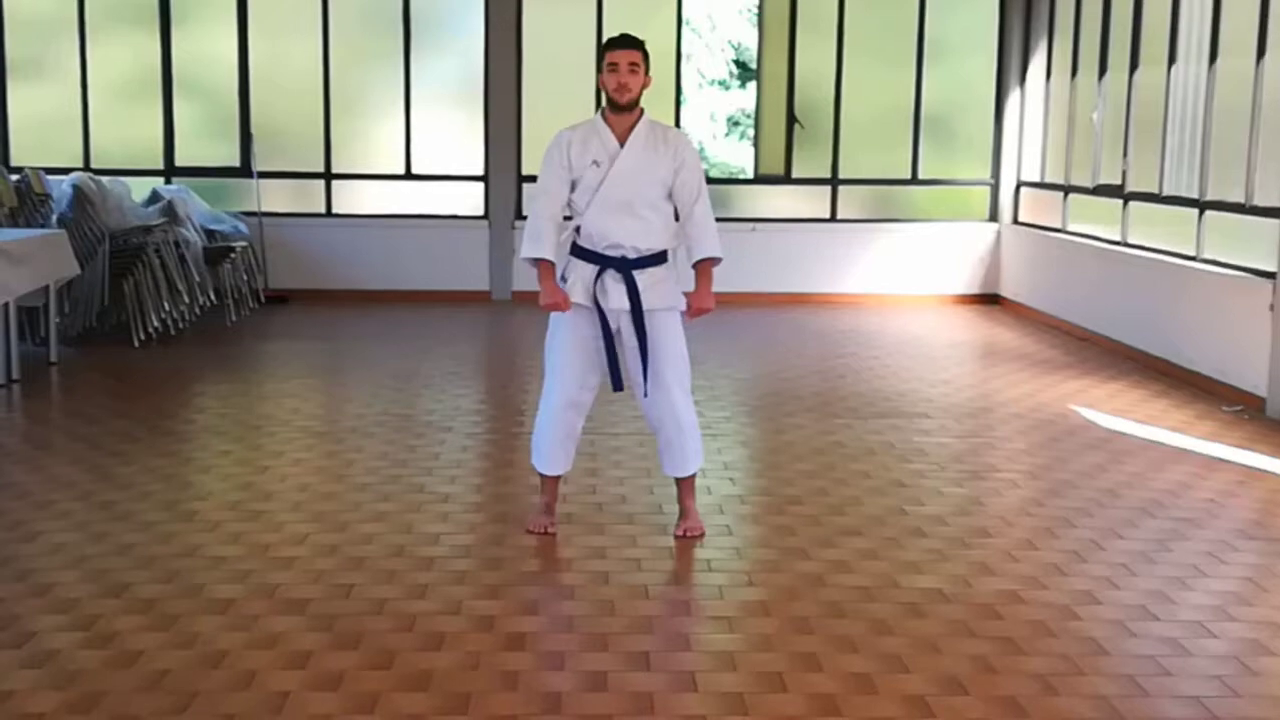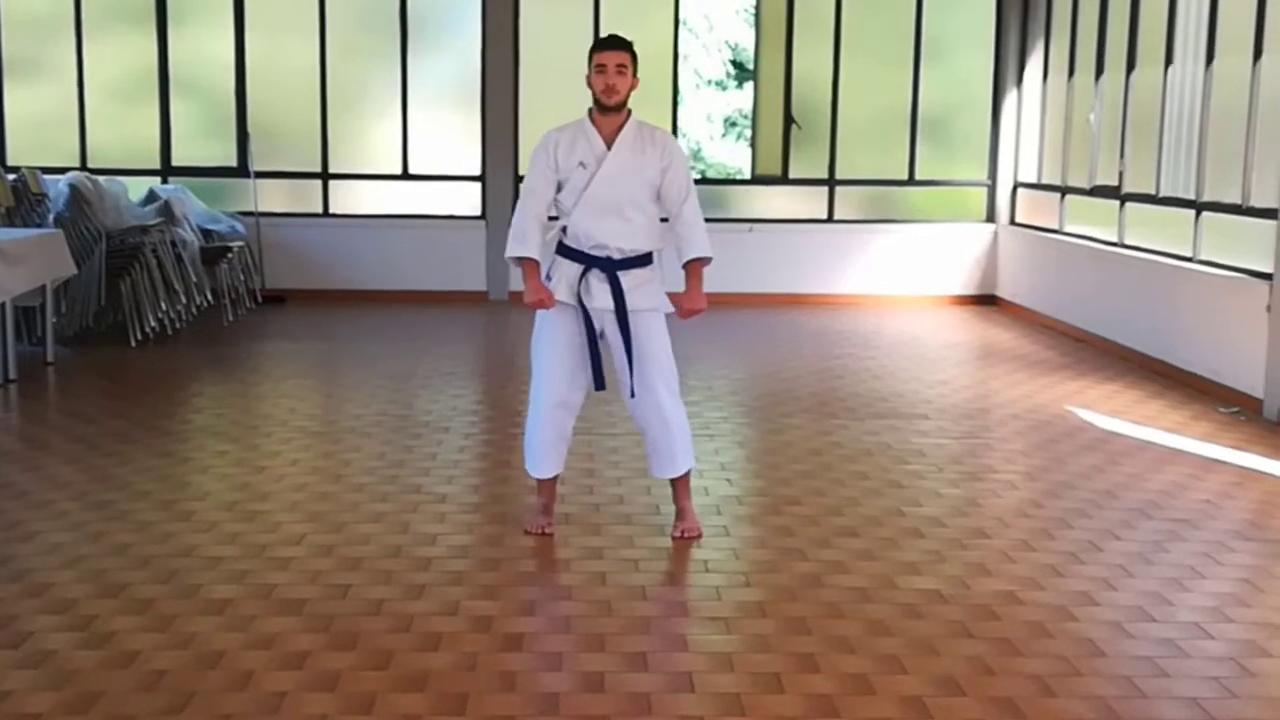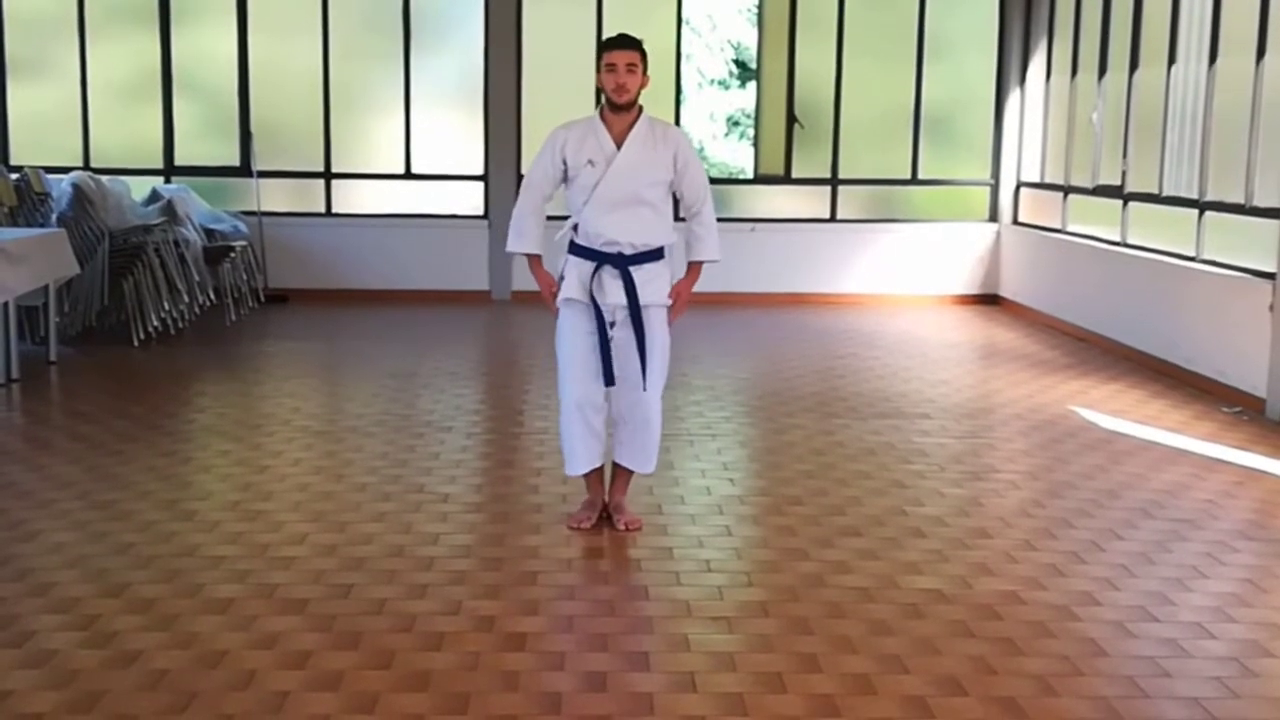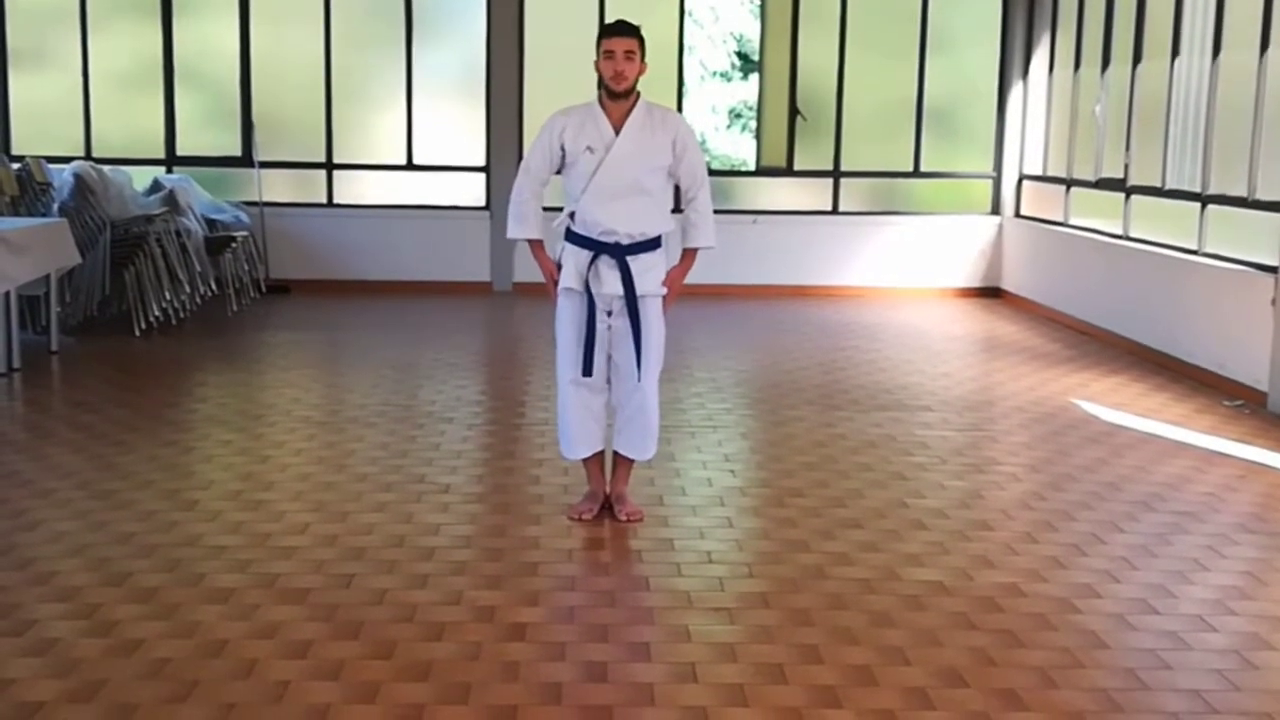
dt=1s
person 1, frame 1
left shoulder: (674, 145)
right shoulder: (570, 143)
left elbow: (696, 214)
right elbow: (545, 214)
left wrist: (703, 283)
right wrist: (547, 280)
left hip: (651, 283)
right hip: (584, 280)
left knee: (669, 395)
right knee: (563, 394)
left ankle: (687, 503)
right ankle: (548, 500)
person 1, frame 2
left shoulder: (660, 146)
right shoulder: (557, 143)
left elbow: (685, 214)
right elbow: (531, 212)
left wrist: (694, 284)
right wrist: (531, 278)
left hip: (635, 282)
right hip: (569, 280)
left knee: (657, 396)
right knee: (552, 395)
left ankle: (684, 504)
right ankle: (545, 500)
person 1, frame 3
left shoulder: (672, 142)
right shoulder: (567, 139)
left elbow: (700, 210)
right elbow: (530, 203)
left wrist: (690, 279)
right wrist: (538, 272)
left hip: (646, 280)
right hip: (583, 277)
left knee: (640, 393)
right knee: (580, 392)
left ankle: (618, 497)
right ankle: (594, 494)
person 1, frame 4
left shoulder: (671, 127)
right shoulder: (565, 124)
left elbow: (698, 195)
right elbow: (527, 188)
left wrist: (684, 265)
right wrist: (543, 259)
left hip: (644, 268)
right hip: (581, 266)
left knee: (638, 380)
right knee: (580, 377)
left ankle: (620, 487)
right ankle: (594, 485)
